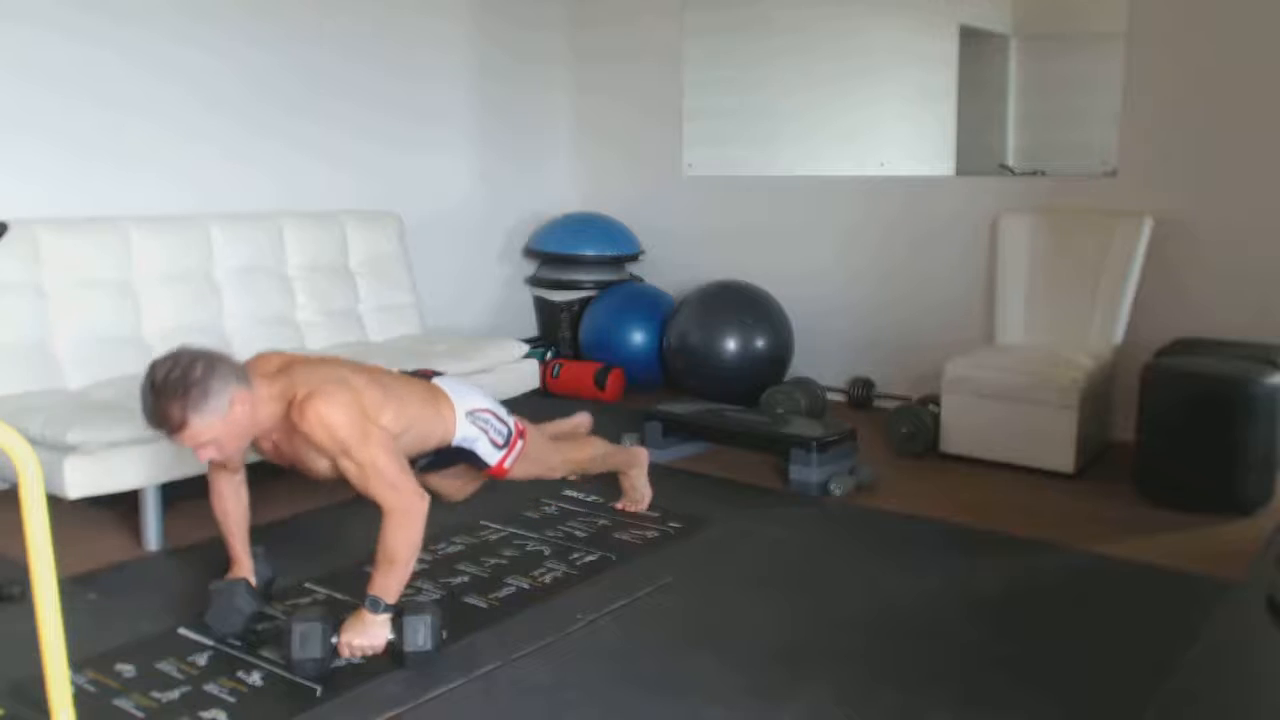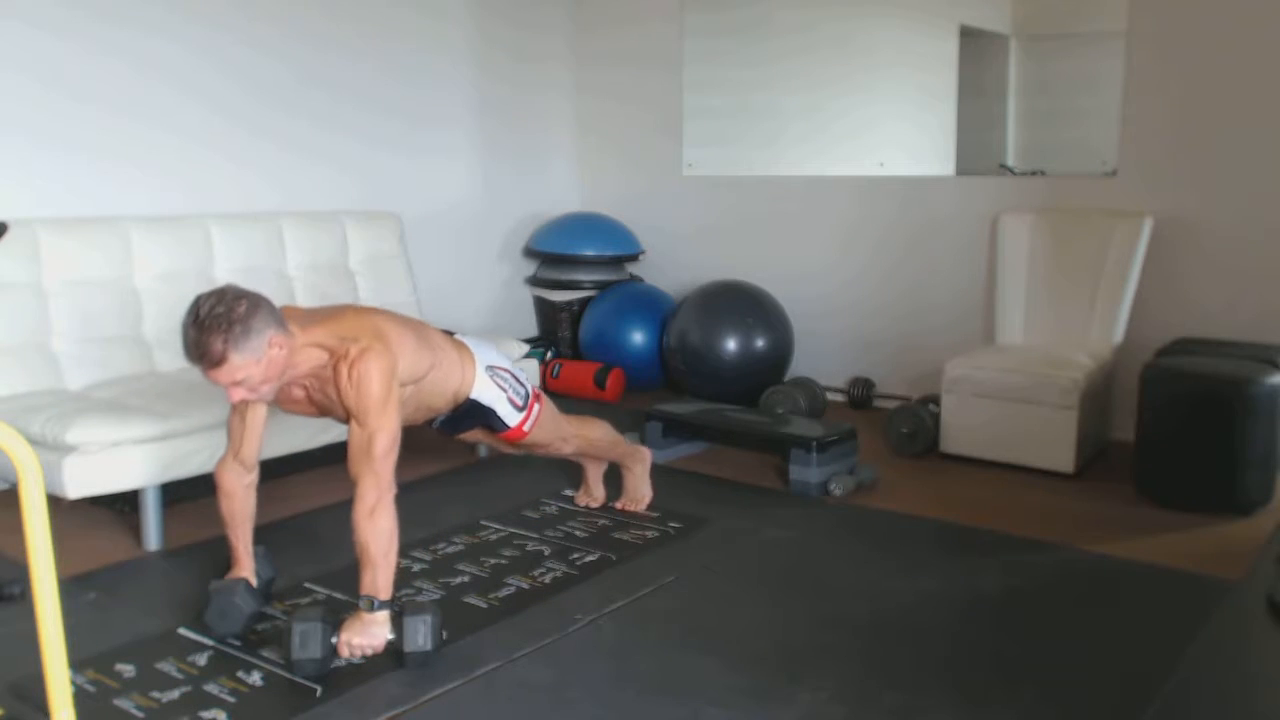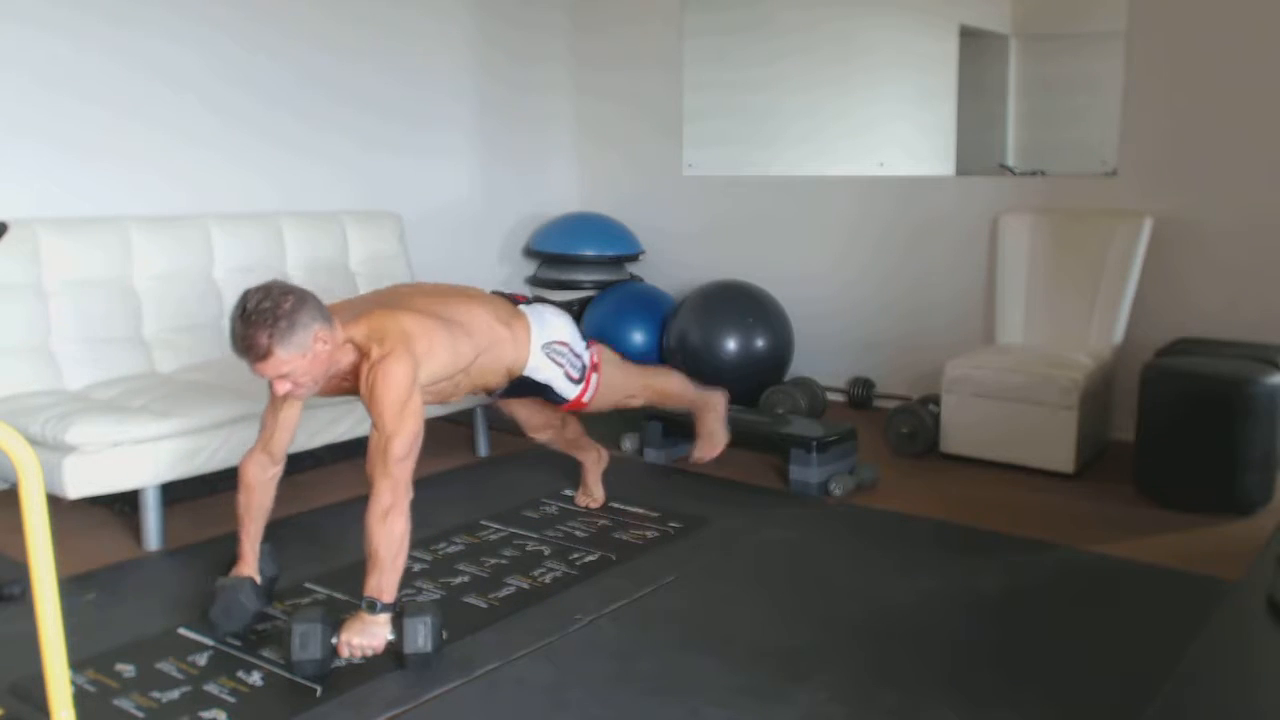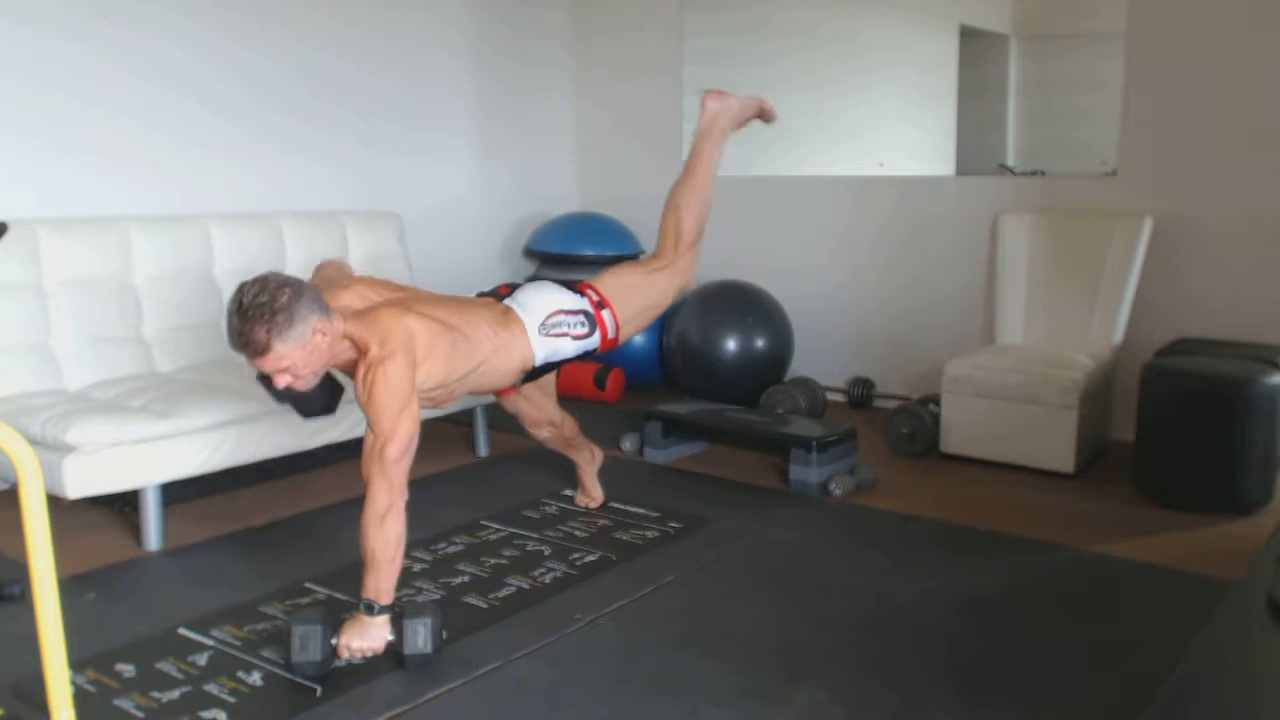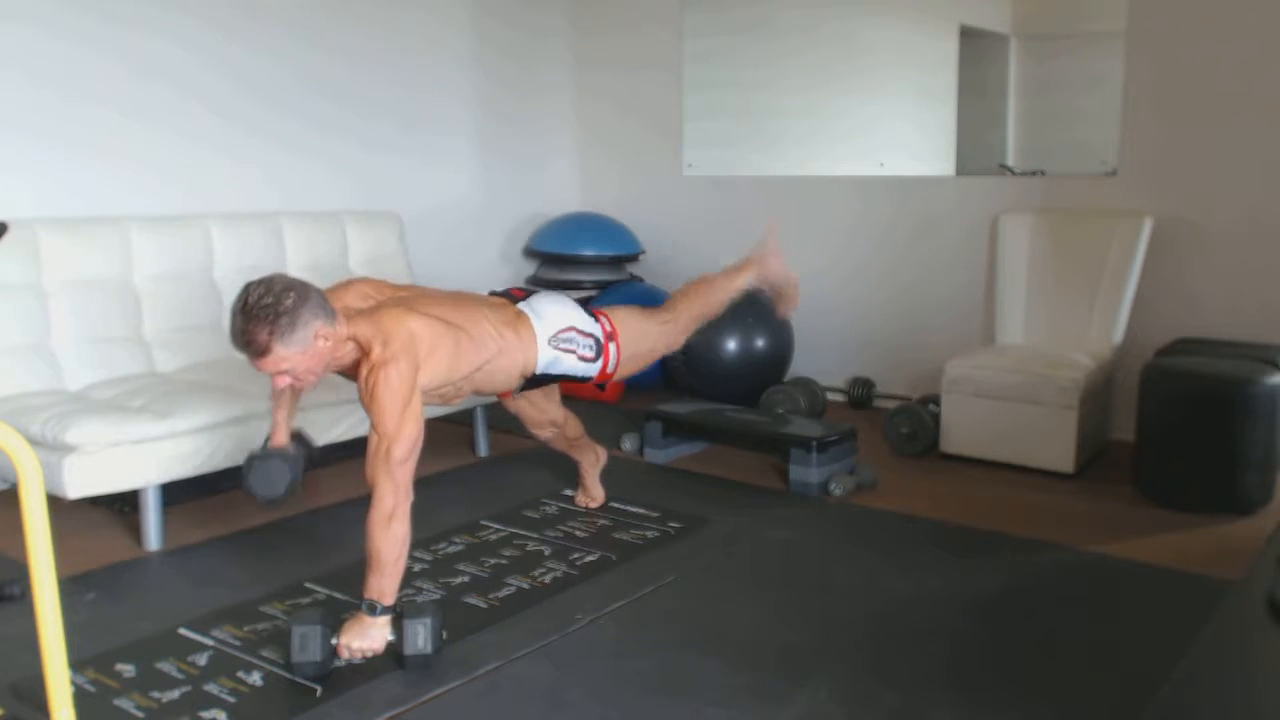
dt=0.5s
person 1, frame 1
left shoulder: (317, 412)
right shoulder: (241, 388)
left elbow: (408, 504)
right elbow: (227, 476)
left wrist: (376, 611)
right wrist: (242, 565)
left hip: (455, 414)
right hip: (415, 400)
left knee: (553, 463)
left ankle: (629, 458)
right ankle: (568, 425)
person 1, frame 2
left shoulder: (361, 360)
right shoulder: (259, 353)
left elbow: (375, 491)
right elbow: (237, 467)
left wrist: (374, 611)
right wrist: (242, 566)
left hip: (476, 375)
right hip: (436, 394)
left knee: (561, 435)
left ankle: (633, 458)
right ankle: (591, 462)
person 1, frame 3
left shoulder: (387, 361)
right shoulder: (305, 347)
left elbow: (391, 493)
right elbow: (263, 459)
left wrist: (375, 612)
right wrist: (246, 562)
left hip: (536, 340)
right hip: (493, 327)
left knee: (630, 389)
right knee: (541, 427)
left ankle: (706, 402)
right ankle: (591, 457)
person 1, frame 4
left shoulder: (384, 362)
right shoulder: (327, 296)
left elbow: (386, 497)
right elbow: (329, 267)
left wrist: (374, 614)
right wrist: (304, 373)
left hip: (540, 324)
right hip: (499, 318)
left knee: (673, 265)
right knee: (543, 425)
left ankle: (713, 123)
right ankle: (586, 457)
person 1, frame 5
left shoulder: (387, 363)
right shoulder: (330, 305)
left elbow: (392, 498)
left wrist: (375, 613)
right wrist: (281, 428)
left hip: (543, 331)
right hip: (505, 317)
left knee: (670, 326)
right knee: (546, 422)
left ankle: (757, 269)
right ankle: (588, 455)
